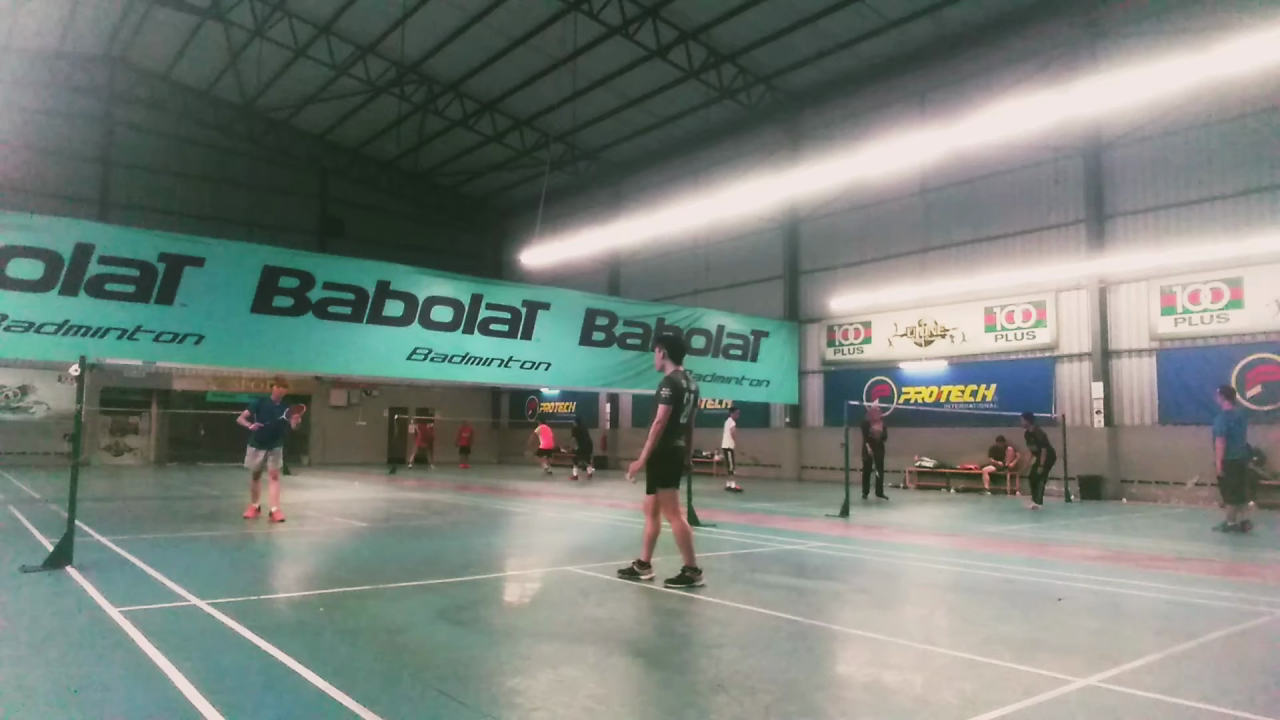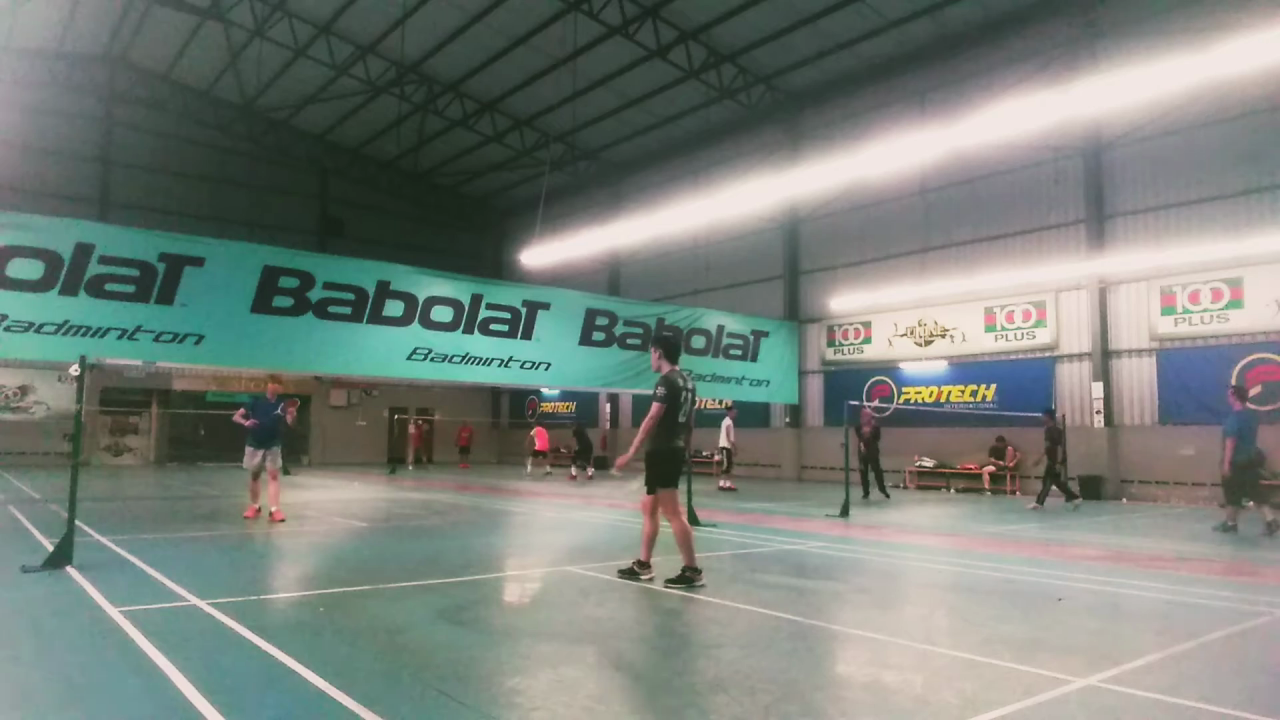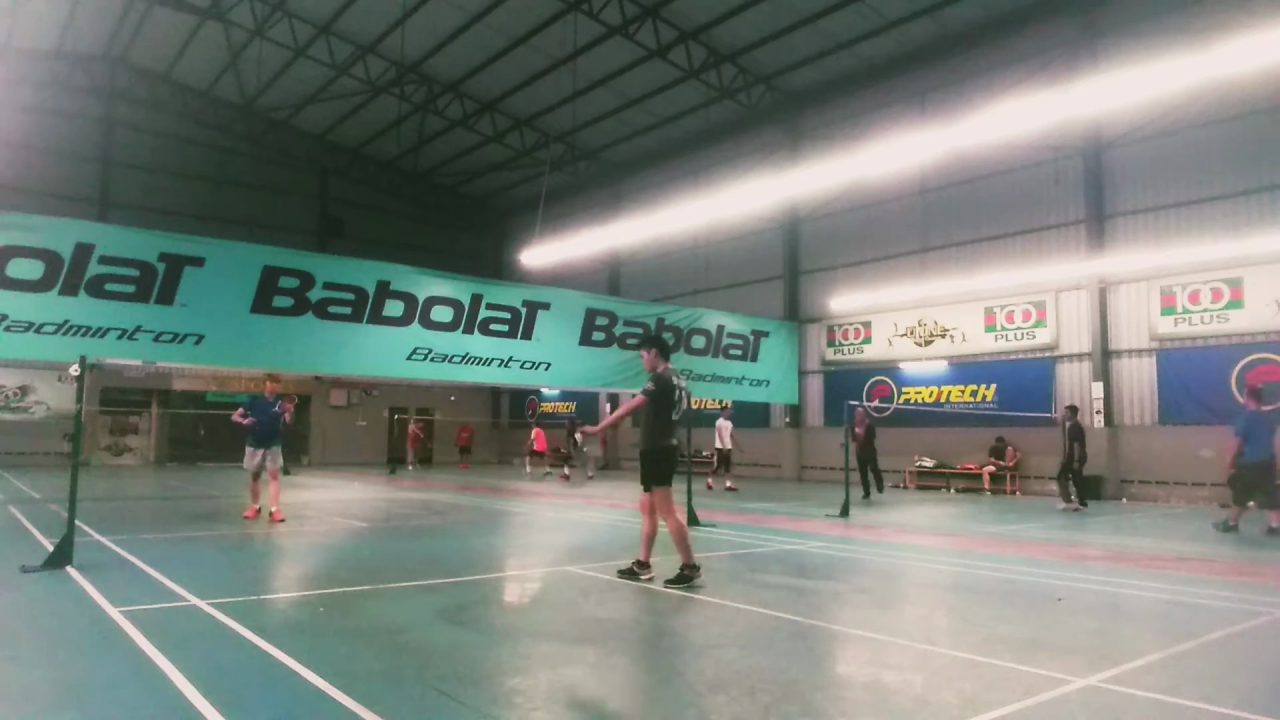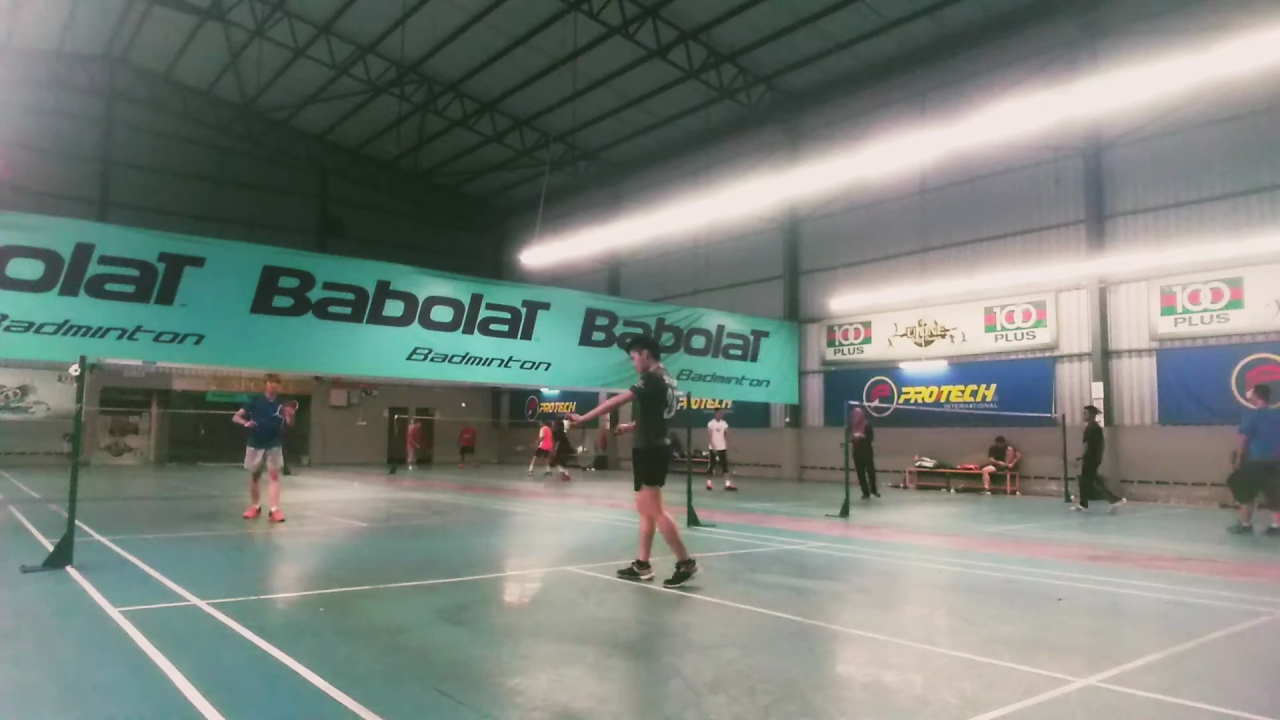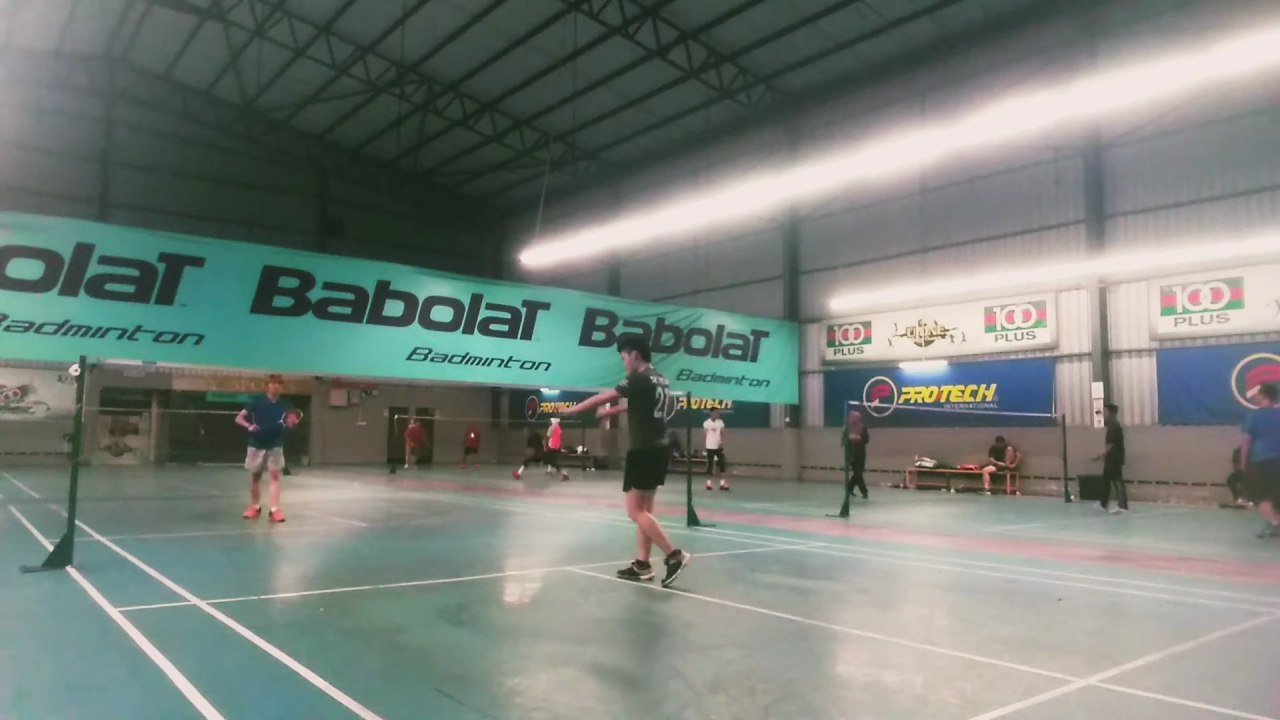
dt=0.2s
person 1, frame 1
left shoulder: (670, 382)
right shoulder: (690, 382)
left elbow: (660, 422)
right elbow: (689, 424)
left wrist: (641, 458)
right wrist: (687, 456)
left hip: (663, 454)
right hip: (675, 453)
left knee: (673, 514)
right knee: (651, 509)
left ankle: (692, 571)
right ankle: (643, 565)
person 1, frame 2
left shoulder: (667, 382)
right shoulder: (685, 381)
left elbow: (652, 421)
right elbow: (686, 422)
left wrist: (630, 453)
right wrist: (683, 453)
left hip: (662, 453)
right hip: (674, 452)
left knee: (673, 513)
right knee: (649, 508)
left ankle: (692, 571)
right ankle: (643, 565)
person 1, frame 3
left shoulder: (661, 379)
right shoulder: (677, 379)
left elbow: (629, 408)
left wrist: (598, 428)
left hip: (657, 451)
right hip: (664, 449)
left knee: (667, 512)
right knee: (647, 508)
left ankle: (690, 567)
right ankle: (643, 565)
person 1, frame 4
left shoulder: (652, 379)
right shoulder: (668, 380)
left elbow: (617, 402)
left wrist: (584, 418)
right wrist: (633, 426)
left hip: (649, 450)
right hip: (658, 449)
left knee: (655, 510)
right knee: (645, 509)
left ankle: (686, 563)
right ankle: (642, 565)
person 1, frame 5
left shoulder: (639, 379)
right shoulder: (660, 380)
left elbow: (600, 399)
left wrist: (572, 409)
right wrist: (613, 411)
left hip: (644, 451)
right hip: (658, 449)
left knee: (636, 511)
right knee: (644, 510)
left ankle: (674, 555)
right ankle: (642, 564)
